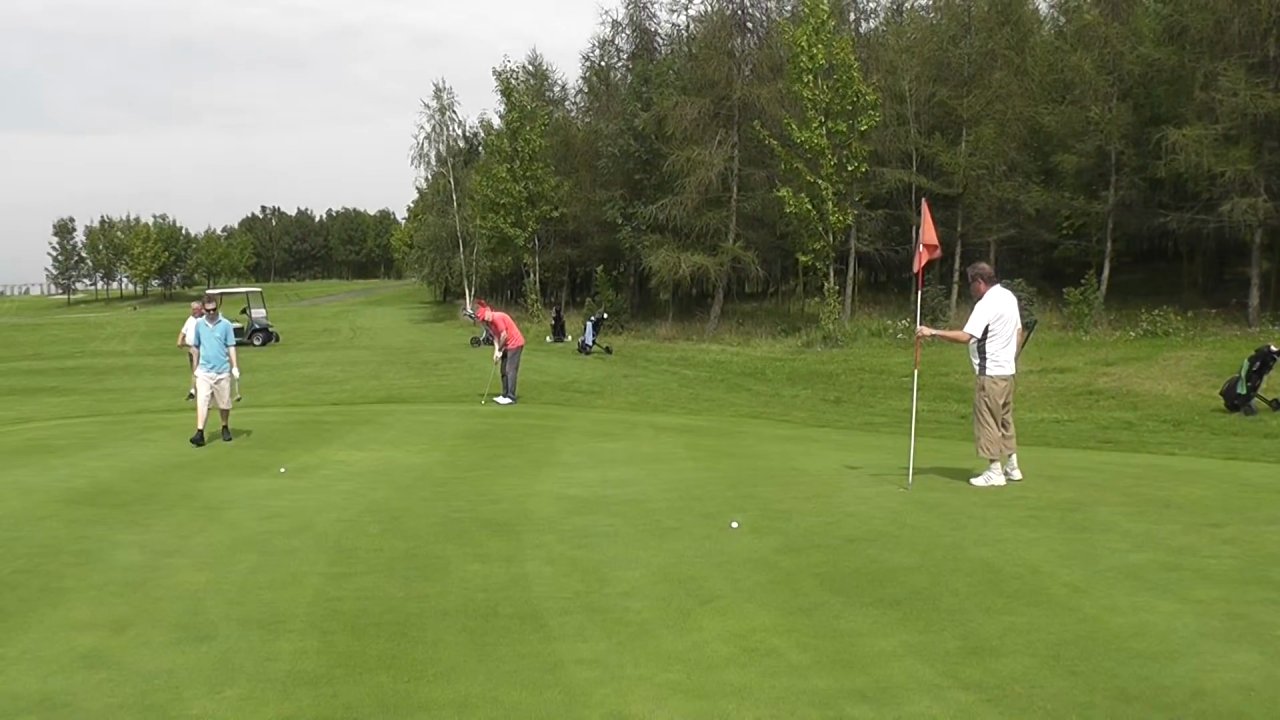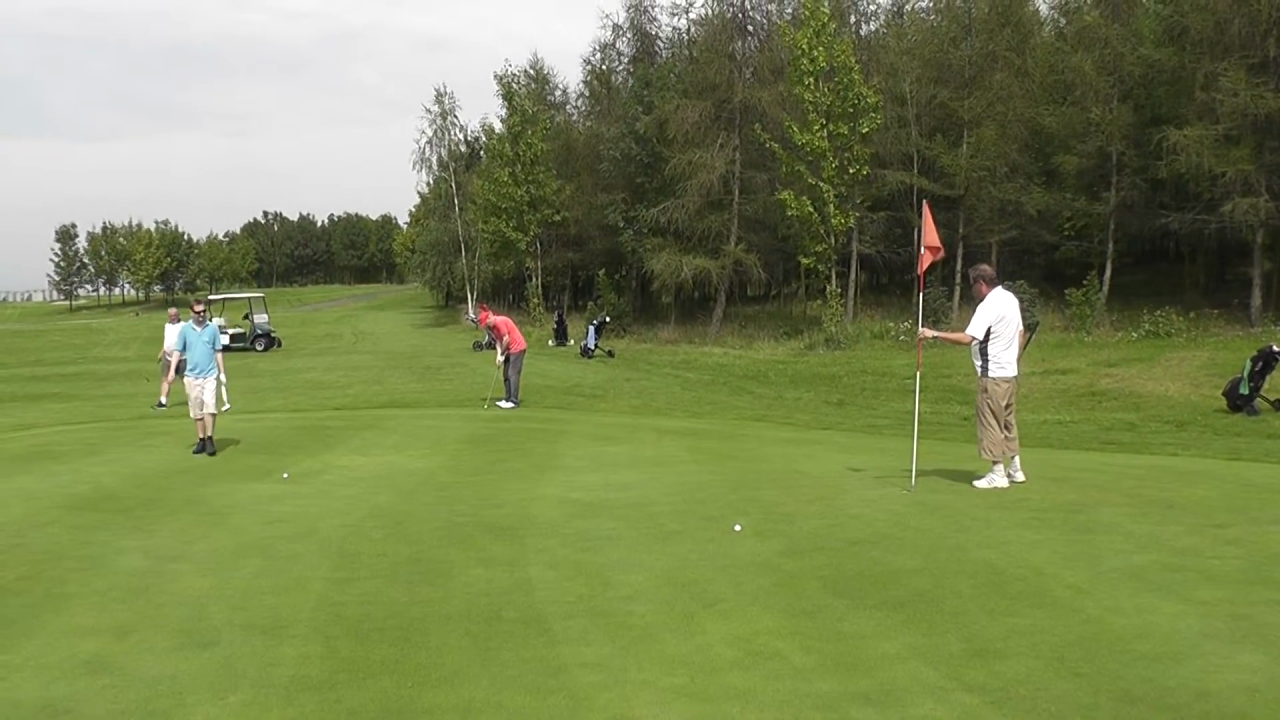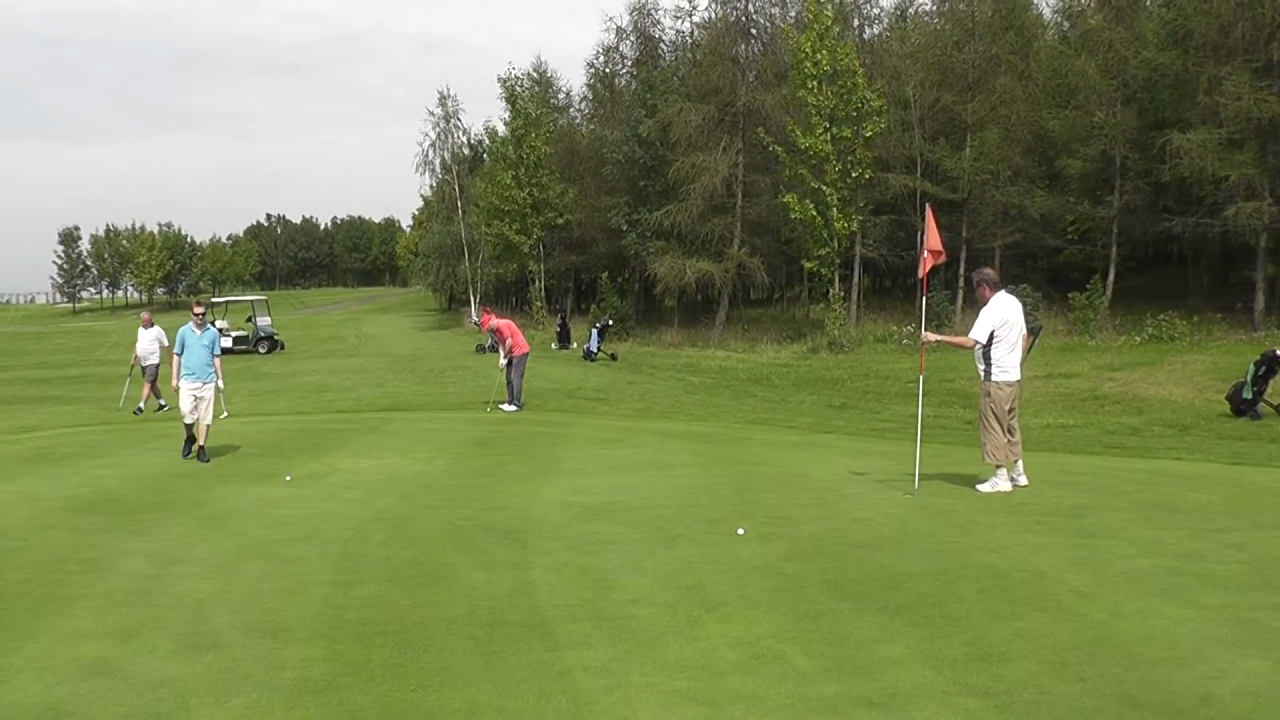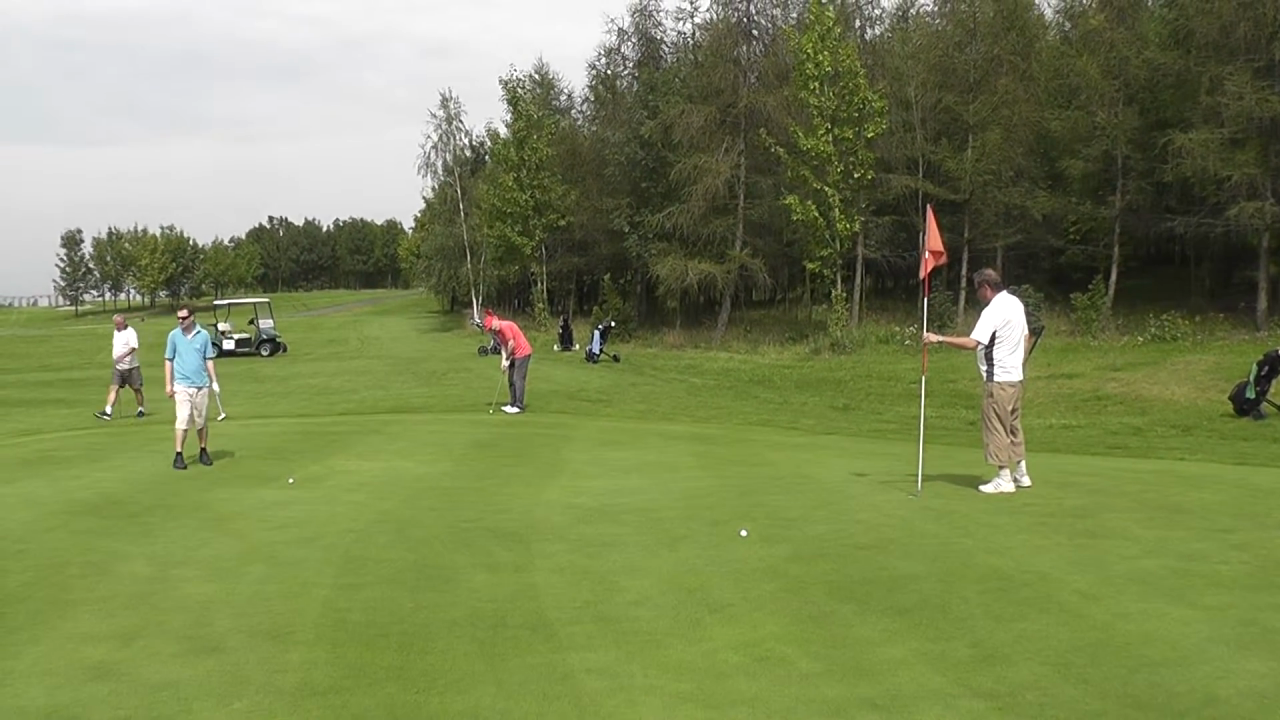
dt=0.5s
person 1, frame 1
left shoulder: (987, 304)
right shoulder: (1009, 297)
left elbow: (965, 336)
right elbow: (1018, 331)
left wrist: (933, 332)
left hip: (990, 372)
right hip: (1007, 370)
left knee: (988, 421)
right knee: (1004, 419)
left ankle: (995, 472)
right ankle: (1012, 466)
person 1, frame 2
left shoulder: (988, 306)
right shoulder: (1010, 299)
left elbow: (967, 338)
right elbow: (1020, 333)
left wrist: (935, 334)
left hip: (993, 374)
right hip: (1009, 372)
left knee: (990, 423)
right knee: (1007, 421)
left ankle: (998, 473)
right ankle: (1015, 468)
person 1, frame 3
left shoulder: (992, 310)
right shoulder: (1014, 303)
left elbow: (970, 342)
right elbow: (1024, 337)
left wrist: (938, 338)
left hip: (996, 378)
right hip: (1012, 375)
left knee: (993, 427)
right knee: (1010, 425)
left ankle: (1001, 478)
right ankle: (1017, 472)
person 1, frame 4
left shoulder: (993, 310)
right shoulder: (1015, 303)
left elbow: (972, 342)
right elbow: (1025, 337)
left wrist: (939, 339)
left hip: (998, 379)
right hip: (1015, 376)
left knee: (996, 427)
right knee: (1013, 425)
left ankle: (1004, 478)
right ankle: (1021, 473)
